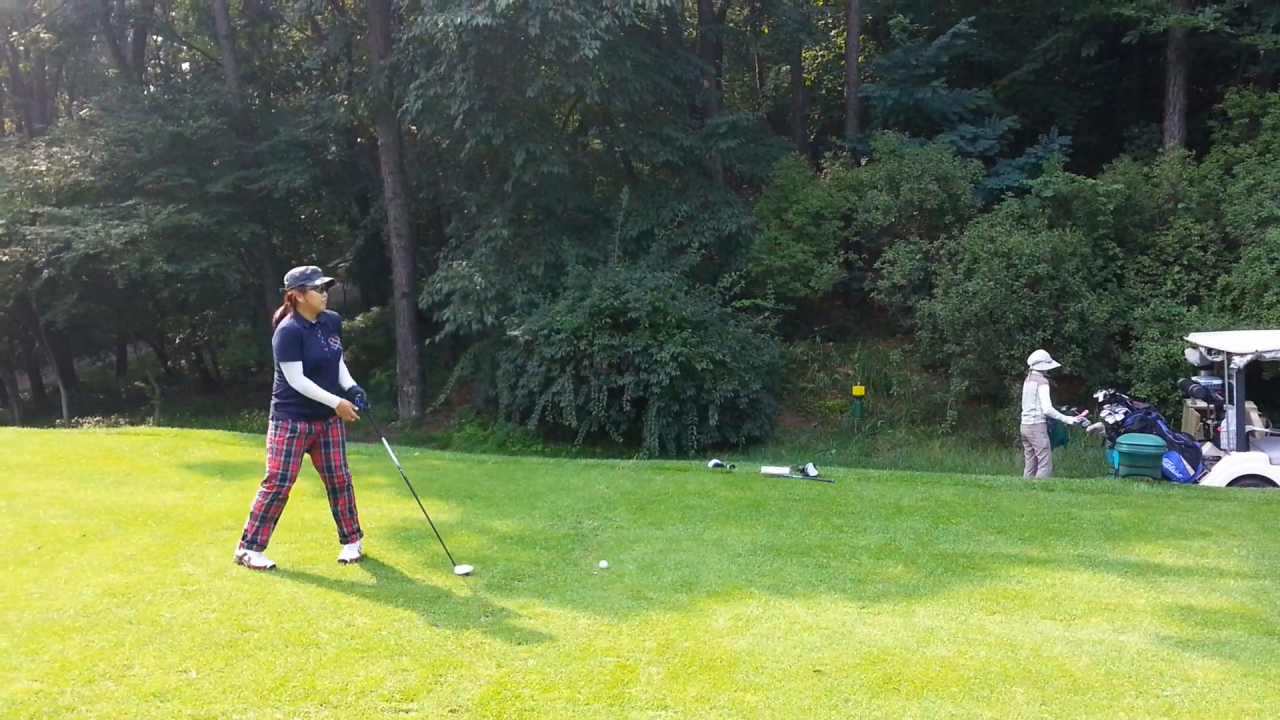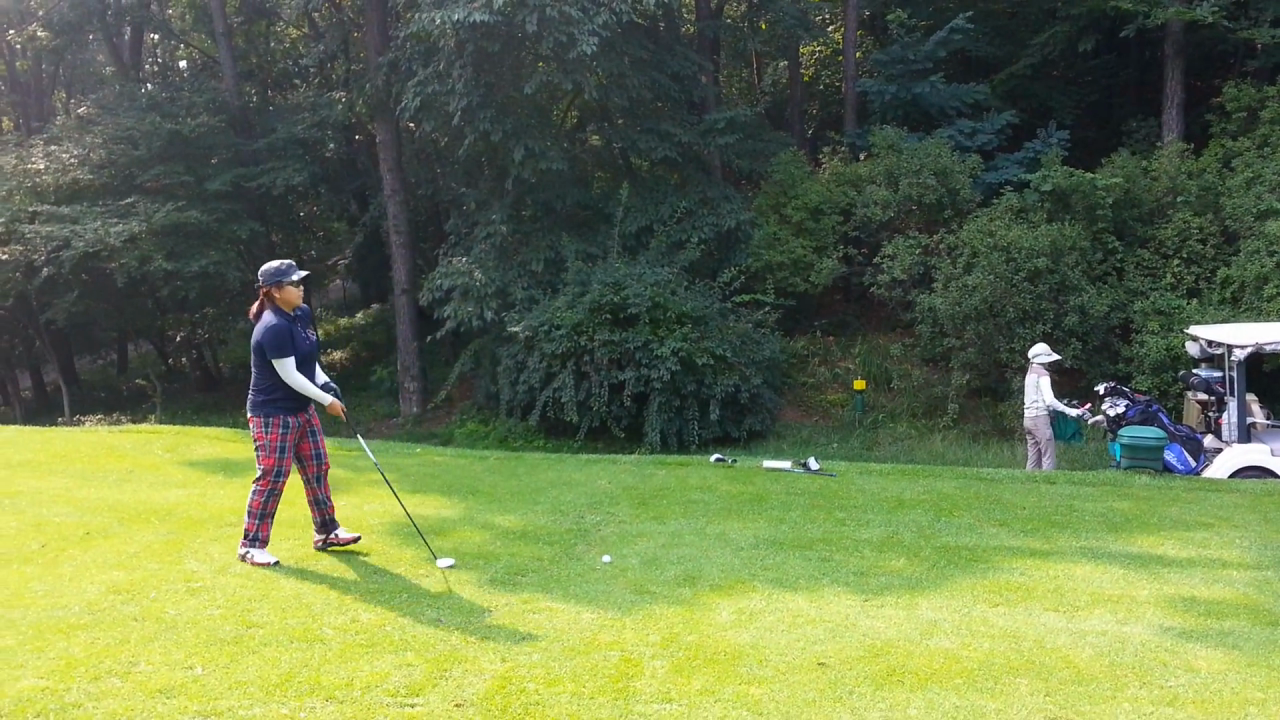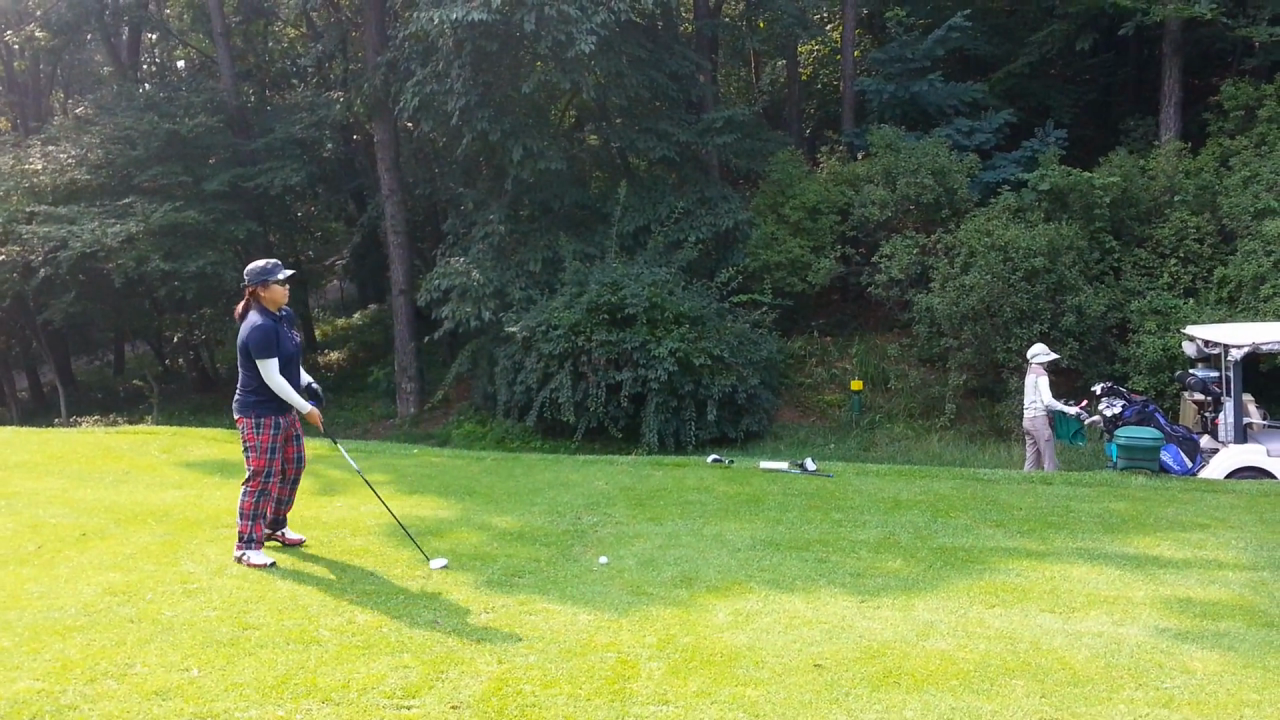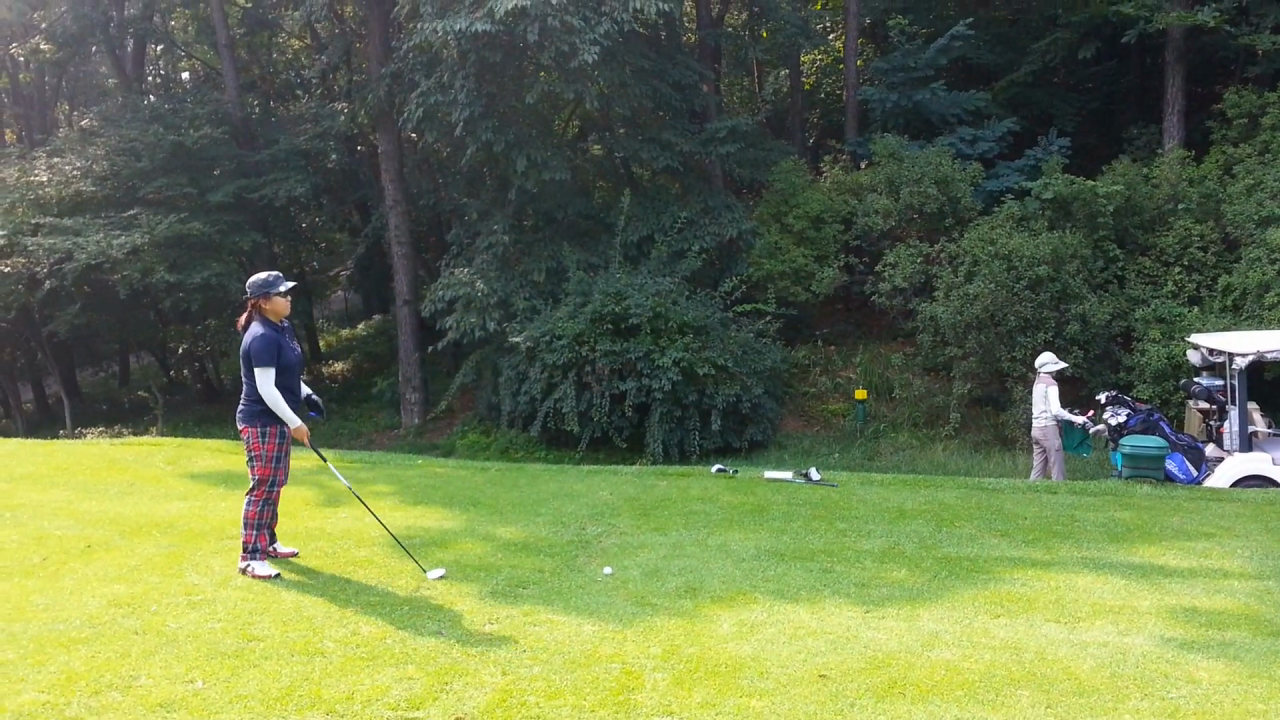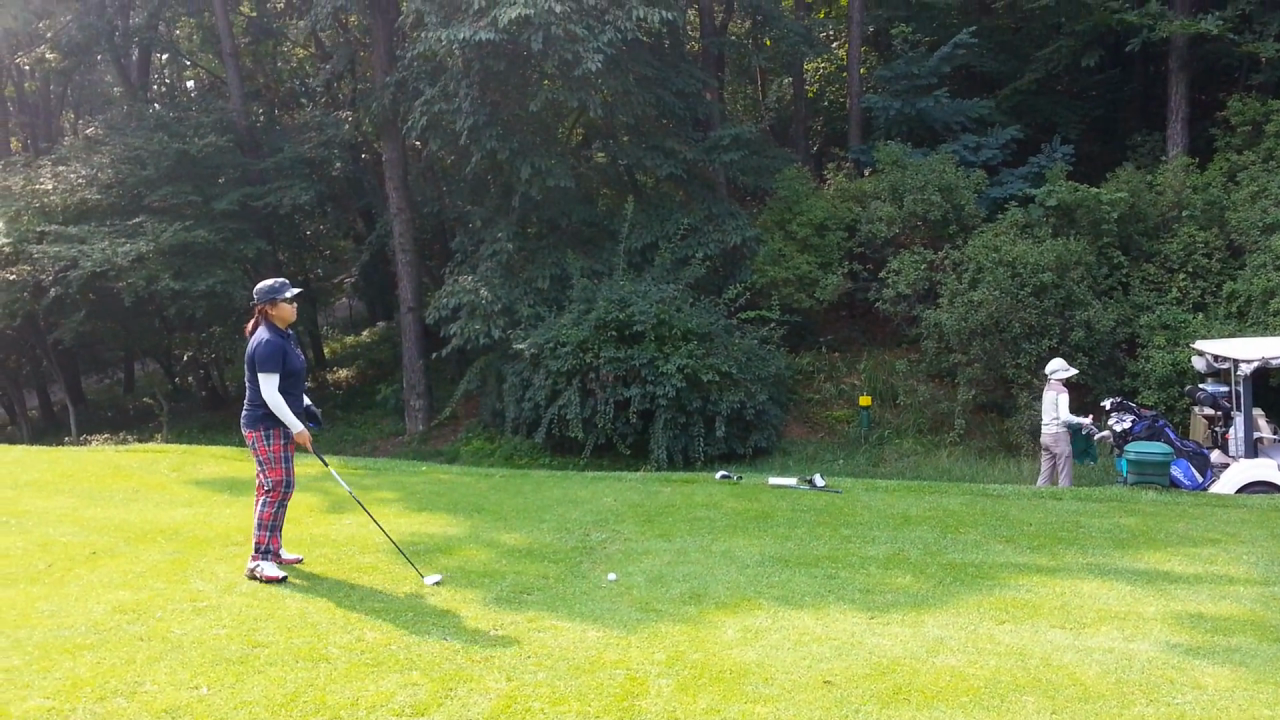
dt=0.2s
person 1, frame 1
left shoulder: (332, 321)
right shoulder: (288, 330)
right elbow: (296, 380)
left wrist: (351, 388)
right wrist: (335, 401)
left hip: (328, 417)
right hip: (290, 419)
left knee: (339, 477)
right knee: (278, 483)
left ankle: (351, 539)
right ankle: (249, 547)
person 1, frame 2
left shoulder: (302, 314)
right shoulder: (272, 327)
right elbow: (290, 376)
left wrist: (324, 381)
right wrist: (327, 400)
left hip: (301, 408)
right hip: (272, 413)
left knee: (317, 467)
right knee: (272, 478)
left ankle: (326, 531)
right ankle: (251, 545)
person 1, frame 3
left shoulder: (285, 316)
right shoulder: (259, 327)
right elbow: (272, 379)
left wrist: (308, 383)
right wrist: (307, 408)
left hip: (284, 410)
right hip: (258, 413)
left knee: (294, 467)
right knee: (262, 478)
left ankle: (273, 527)
right ankle: (247, 546)
person 1, frame 4
left shoulder: (284, 328)
right shoulder: (261, 337)
right elbow: (266, 388)
left wrist: (306, 394)
right wrist: (295, 423)
left hip: (279, 420)
right hip: (261, 423)
left knee: (275, 484)
right knee: (264, 487)
left ankle: (266, 542)
right ankle: (251, 557)
person 1, frame 5
left shoulder: (286, 336)
right shoulder: (268, 342)
right elbow: (269, 393)
left wrist: (306, 405)
right wrist: (297, 427)
left hip: (279, 425)
right hip: (265, 426)
left knee: (273, 487)
right knee: (279, 487)
left ankle: (271, 548)
right ankle: (261, 559)
